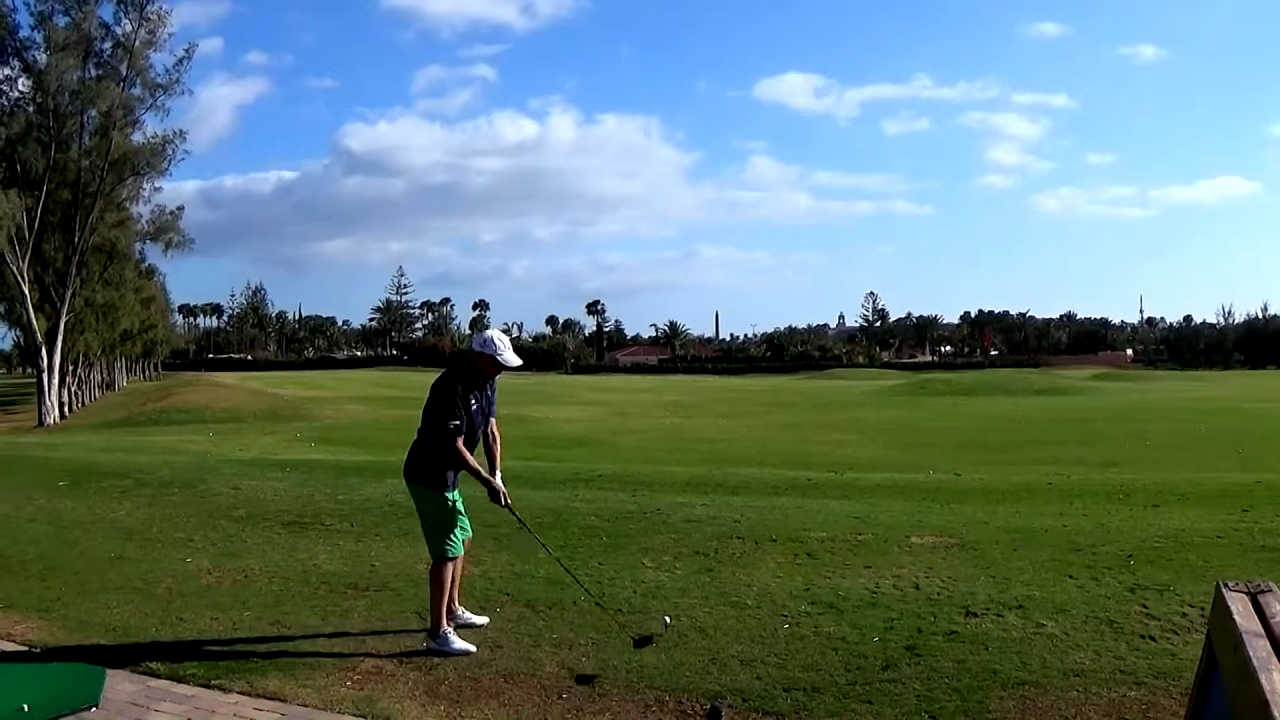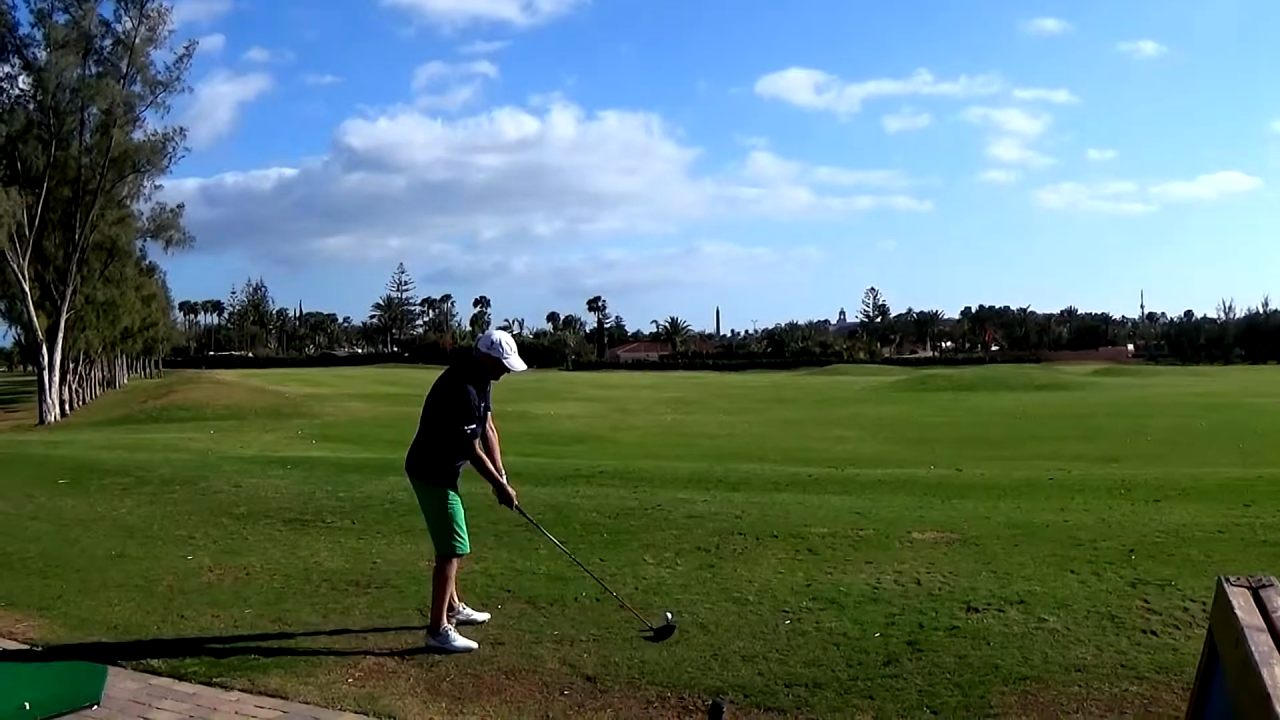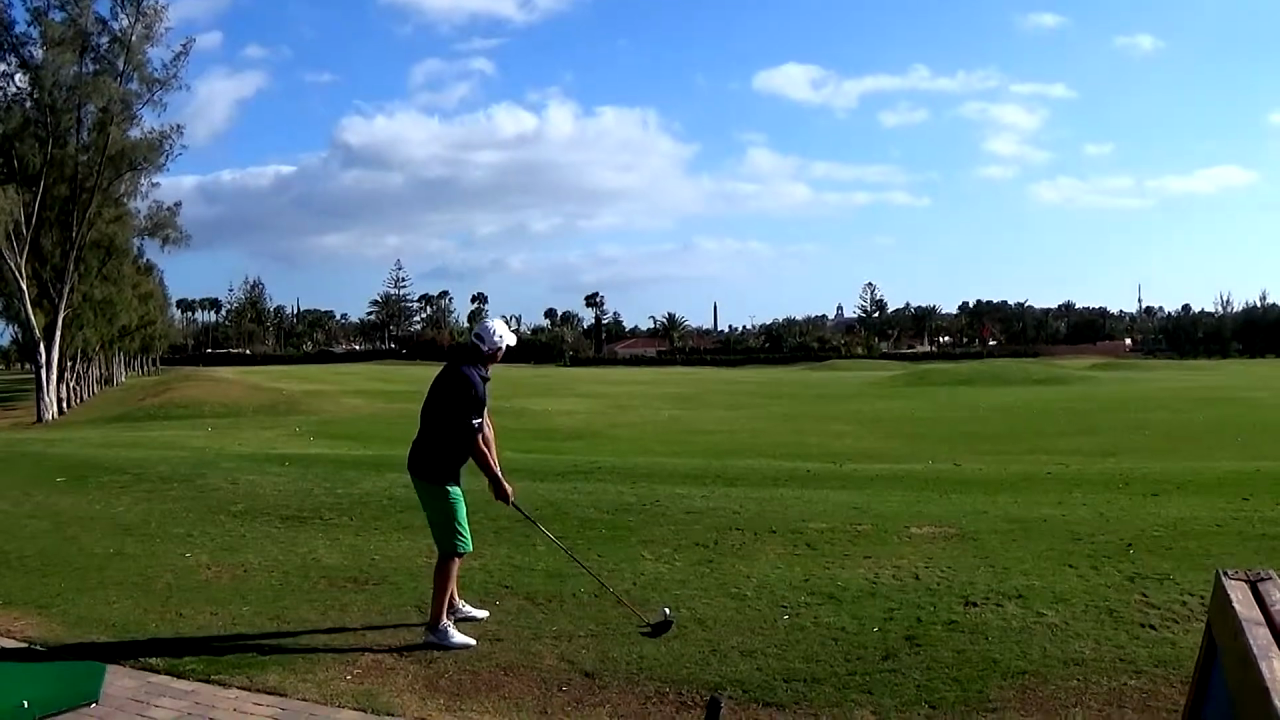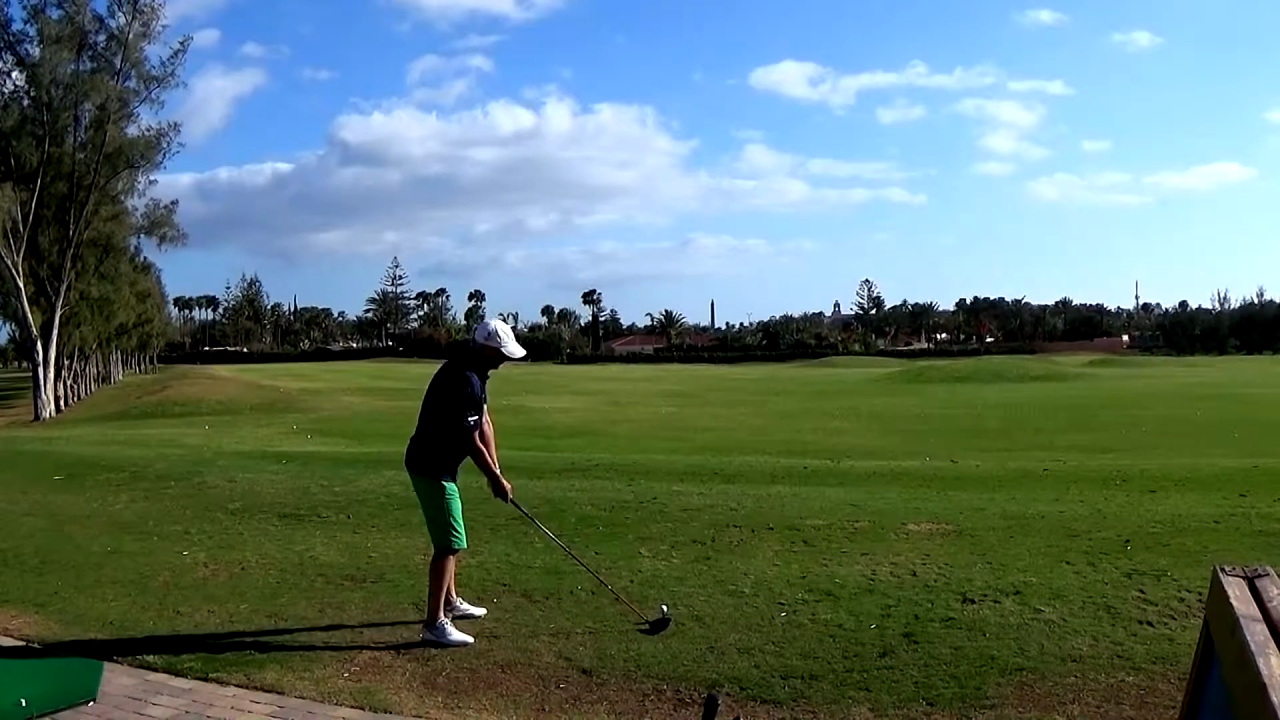
dt=0.4s
person 1, frame 1
left shoulder: (487, 384)
right shoulder: (452, 387)
left elbow: (491, 430)
right elbow: (454, 447)
left wrist: (496, 475)
right wrist: (488, 481)
left hip: (447, 475)
right hip: (429, 476)
left knee: (460, 540)
right knee: (447, 550)
left ankle: (452, 610)
right ankle: (438, 632)
person 1, frame 2
left shoulder: (480, 379)
right shoulder: (461, 389)
left elbow: (488, 430)
right elbow: (472, 451)
left wrist: (502, 476)
right wrist: (500, 486)
left hip: (440, 469)
right hip: (432, 472)
left knee: (450, 543)
right knee: (452, 548)
left ankle: (453, 607)
right ankle: (438, 629)
person 1, frame 3
left shoulder: (470, 370)
right shoulder: (467, 381)
left elbow: (485, 426)
right elbow: (475, 444)
left wrist: (497, 473)
right wrist: (498, 482)
left hip: (438, 466)
right hip: (435, 470)
left knee: (452, 540)
right knee: (455, 545)
left ankle: (453, 604)
right ankle: (437, 625)
person 1, frame 4
left shoulder: (471, 370)
right shoulder: (465, 380)
left elbow: (484, 422)
right elbow: (473, 442)
left wrist: (496, 472)
right wrist: (497, 479)
left hip: (438, 463)
right hip: (432, 467)
left knee: (450, 537)
right knee: (449, 543)
left ankle: (450, 602)
right ankle: (435, 623)
